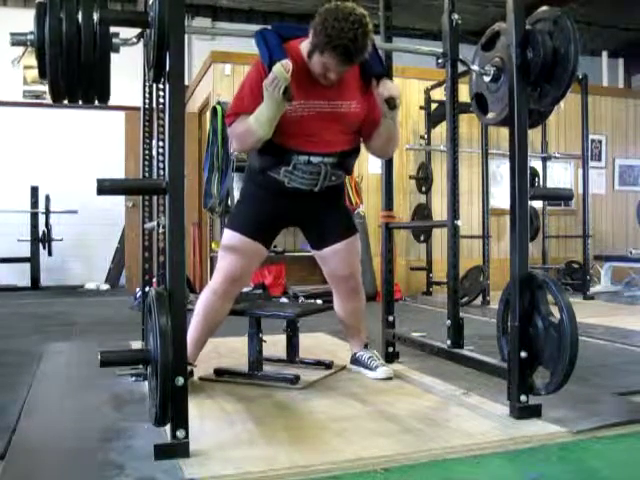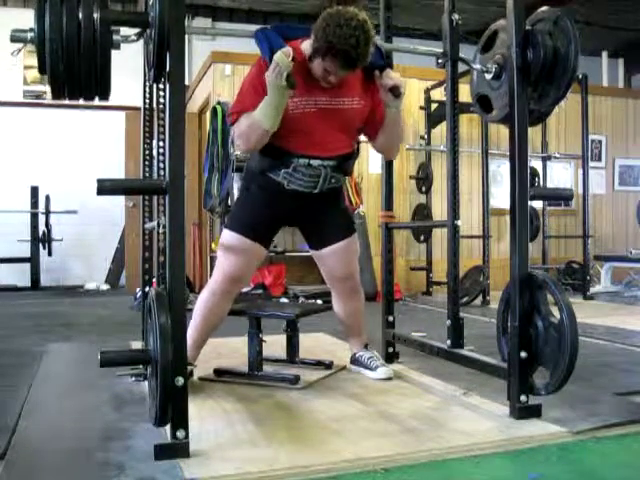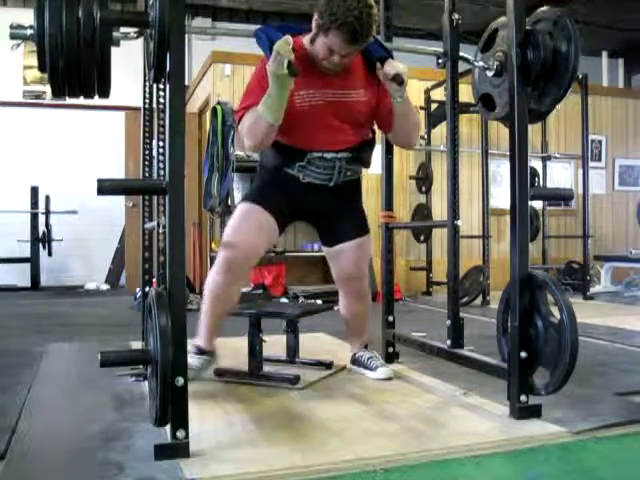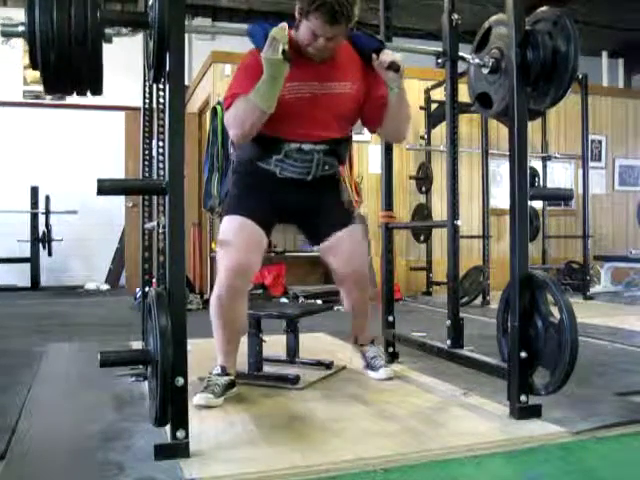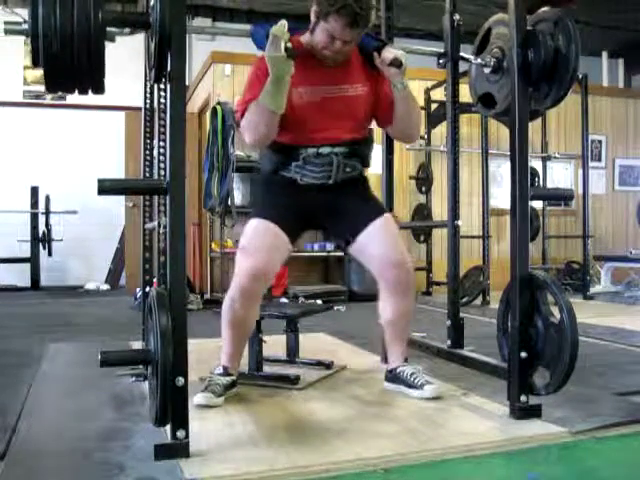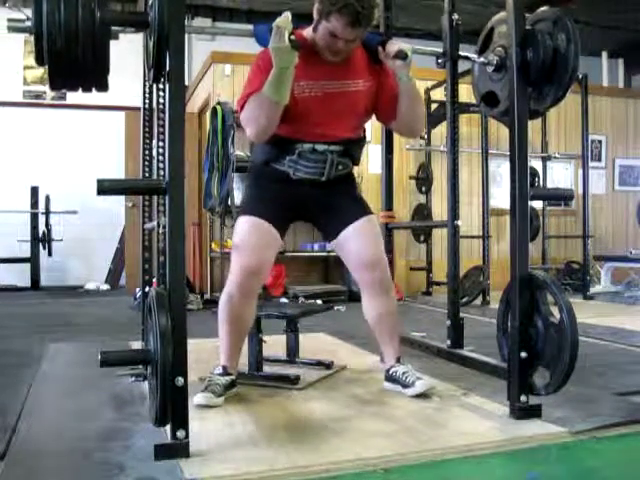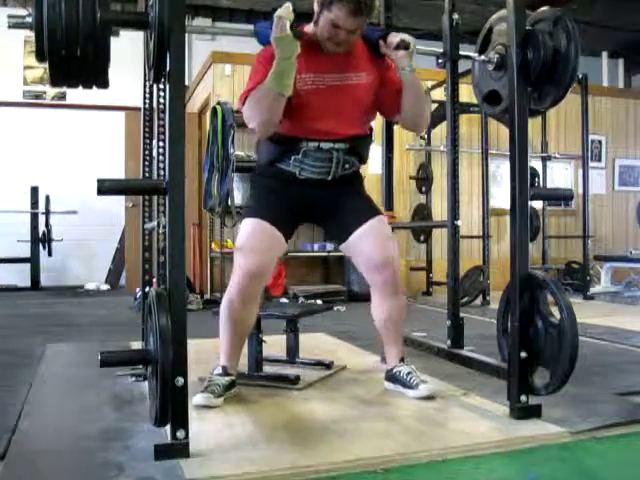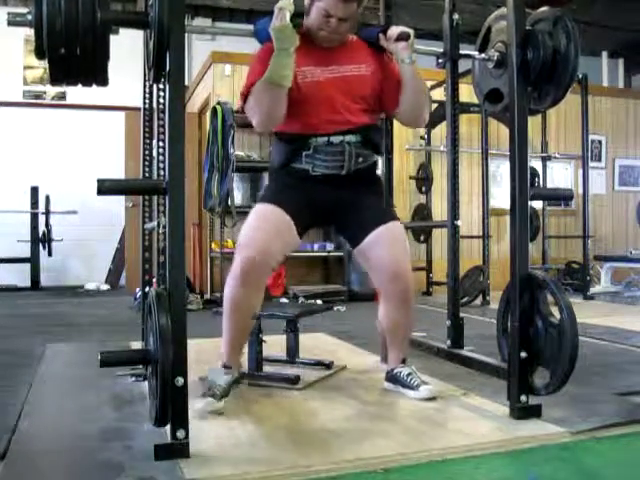
dt=0.3s
person 1, frame 1
left shoulder: (362, 79)
right shoulder: (272, 67)
left elbow: (382, 149)
right elbow: (239, 142)
left wrist: (389, 113)
right wrist: (273, 103)
left hip: (326, 193)
right hip: (269, 188)
left knee: (348, 279)
right knee: (227, 279)
left ankle: (360, 351)
right ankle: (183, 362)
person 1, frame 2
left shoulder: (365, 81)
right shoulder: (273, 65)
left elbow: (389, 148)
right elbow: (244, 141)
left wrist: (393, 103)
right wrist: (277, 94)
left hip: (325, 194)
right hip: (268, 188)
left knee: (347, 280)
right knee: (226, 280)
left ankle: (359, 351)
right ankle: (182, 363)
person 1, frame 3
left shoulder: (372, 72)
right shoulder: (279, 62)
left elbow: (407, 138)
right elbow: (252, 139)
left wrist: (400, 94)
right wrist: (280, 87)
left hip: (340, 189)
right hip: (281, 180)
left knee: (355, 282)
right knee: (232, 254)
left ankle: (361, 353)
right ankle: (203, 350)
person 1, frame 4
left shoulder: (360, 64)
right shoulder: (263, 57)
left elbow: (395, 133)
right elbow: (237, 130)
left wrist: (394, 83)
right wrist: (272, 76)
left hip: (320, 184)
right hip: (260, 180)
left knee: (356, 274)
right knee: (231, 275)
left ankle: (365, 343)
right ankle: (224, 372)
person 1, frame 5
left shoulder: (370, 67)
right shoulder: (275, 61)
left elbow: (408, 133)
right elbow: (253, 137)
left wrist: (398, 80)
right wrist: (279, 77)
left hip: (347, 187)
right hip: (285, 186)
left knee: (399, 268)
right knee: (248, 277)
left ankle: (397, 367)
right ankle: (226, 373)
person 1, frame 6
left shoulder: (371, 64)
right shoulder: (275, 56)
left elbow: (411, 127)
right elbow: (255, 130)
left wrist: (402, 73)
right wrist: (283, 66)
left hip: (336, 183)
right hip: (276, 180)
left knee: (375, 271)
right knee: (244, 274)
left ankle: (393, 366)
right ankle: (225, 373)
person 1, frame 7
left shoulder: (374, 60)
right shoulder: (277, 53)
left elbow: (417, 121)
right elbow: (258, 123)
left wrist: (405, 66)
right wrist: (285, 58)
left hip: (343, 184)
right hip: (281, 181)
left knee: (388, 270)
right knee: (246, 275)
left ankle: (396, 367)
right ankle: (225, 373)
person 1, frame 8
left shoulder: (373, 55)
right shoulder: (277, 51)
left elbow: (416, 116)
right elbow: (263, 119)
left wrist: (405, 58)
right wrist: (283, 50)
left hip: (359, 183)
right hip: (295, 180)
left knee: (398, 279)
right knee: (249, 260)
left ankle: (397, 368)
right ankle: (228, 367)
